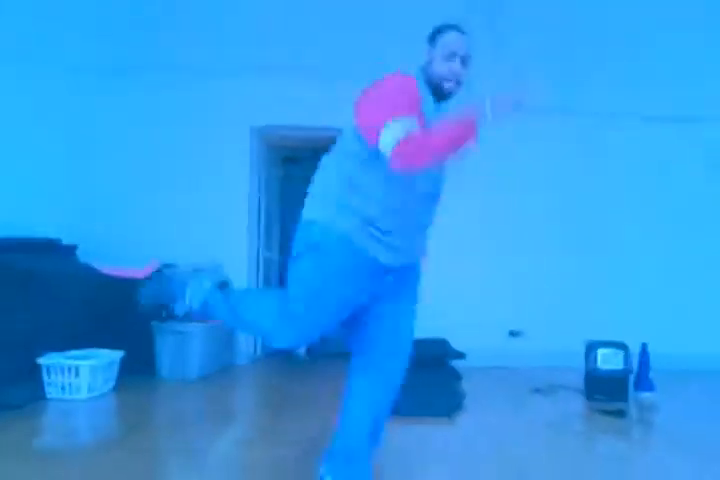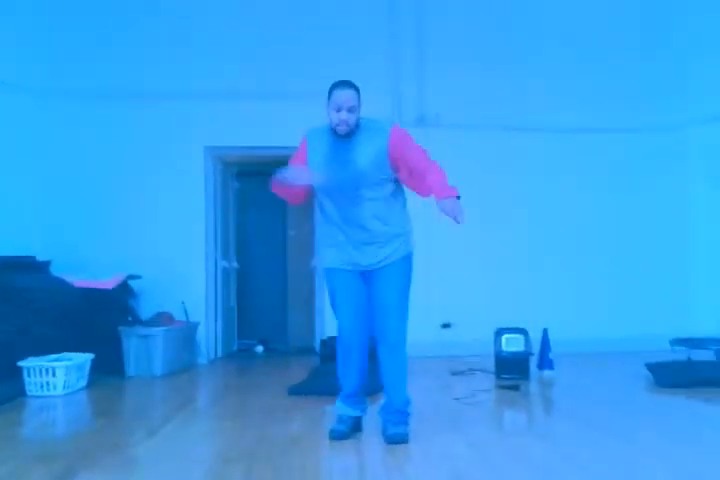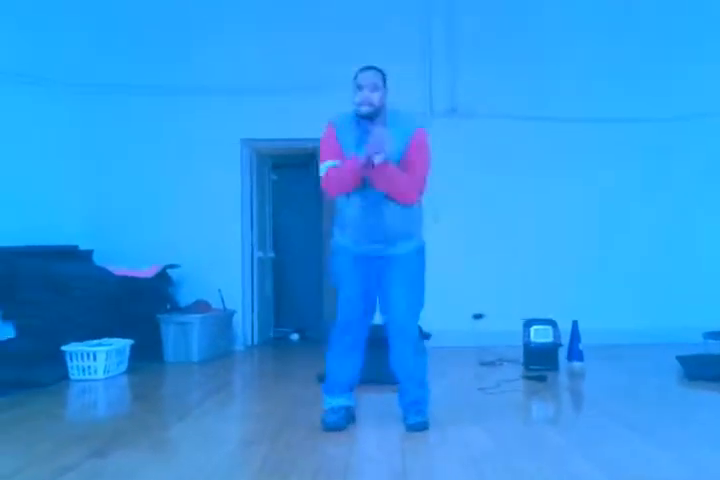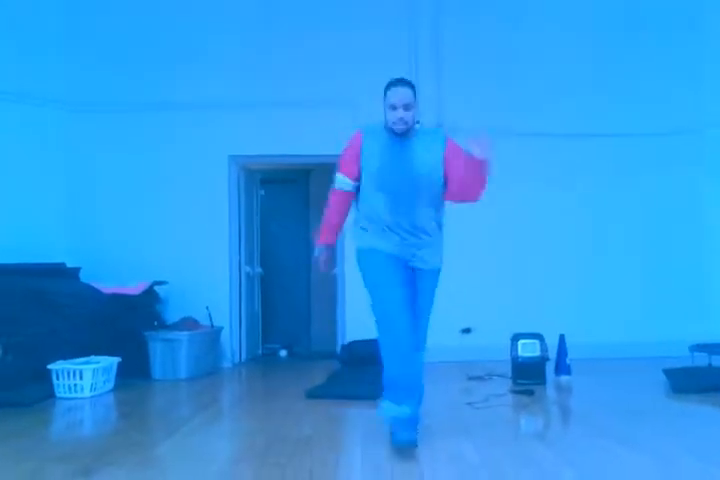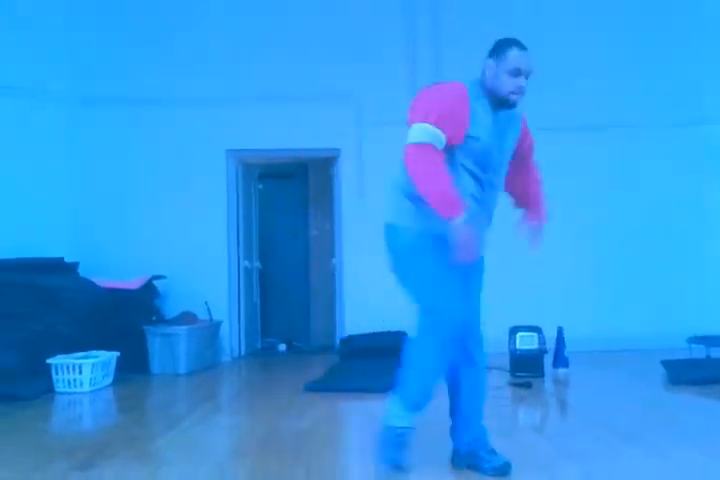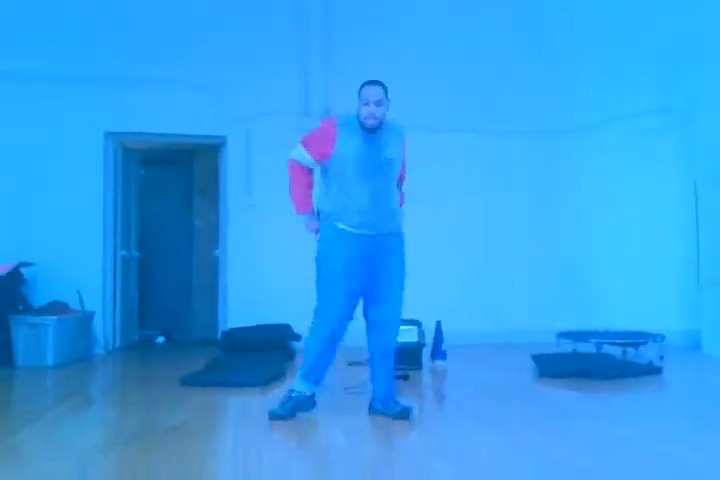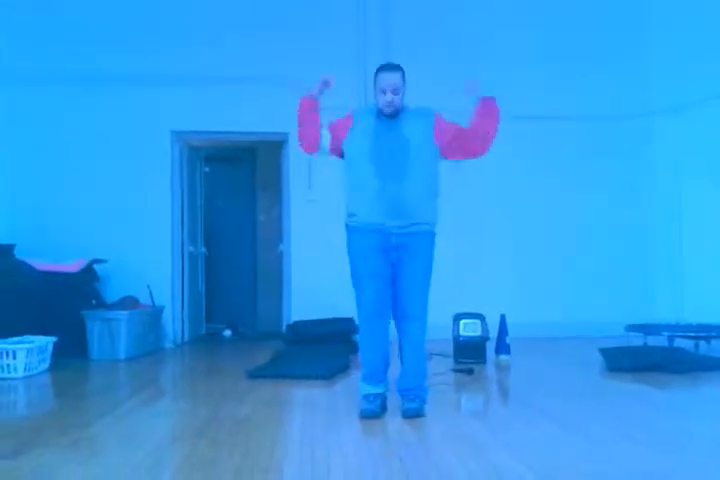
dt=0.7s
person 1, frame 1
left shoulder: (436, 111)
right shoulder: (398, 90)
right elbow: (404, 157)
right wrist: (471, 120)
left hip: (397, 257)
right hip: (345, 236)
left knee: (386, 363)
right knee: (291, 326)
person 1, frame 2
left shoulder: (387, 136)
right shoulder: (312, 143)
left elbow: (423, 169)
right elbow: (294, 193)
left wrist: (445, 195)
right wrist: (290, 179)
left hip: (390, 255)
right hip: (343, 260)
left knee: (389, 334)
right knee: (351, 336)
left ankle: (396, 414)
right ankle: (350, 410)
person 1, frame 3
left shoulder: (412, 133)
right shoulder: (337, 130)
left elbow: (411, 193)
right elbow: (333, 186)
left wrist: (381, 162)
right wrist: (363, 158)
left hip: (403, 249)
right hip: (353, 247)
left knee: (402, 327)
right knee: (350, 323)
left ankle: (414, 405)
right ankle: (339, 401)
person 1, frame 4
left shoulder: (440, 145)
right shoulder: (364, 140)
left elbow: (464, 192)
right elbow: (342, 192)
left wrist: (477, 162)
right wrist: (325, 240)
left hip: (424, 259)
right hip: (379, 252)
left knee: (411, 341)
right knee: (395, 328)
left ankle: (405, 414)
right ankle: (399, 411)
person 1, frame 5
left shoulder: (513, 119)
right shoulder: (453, 98)
left elbow: (521, 170)
right elbow: (419, 156)
left wrist: (534, 210)
right wrist: (455, 216)
left hip: (457, 242)
right hip: (419, 233)
left knee: (466, 337)
right knee: (448, 314)
left ankle: (471, 445)
right ankle: (401, 418)
person 1, frame 6
left shoulder: (396, 138)
right shoulder: (334, 131)
right elbow: (299, 162)
right wrist: (305, 211)
left hip: (387, 239)
right hip: (342, 237)
left knee: (386, 319)
right knee: (331, 316)
left ankle: (384, 395)
right ankle: (304, 390)
person 1, frame 7
left shoulder: (428, 125)
right shoulder: (352, 125)
left elbow: (473, 146)
right elbow: (311, 143)
left wrist: (487, 108)
right wrist: (310, 103)
left hip: (416, 234)
right hip: (367, 234)
left knee: (412, 313)
right knee: (373, 312)
left ankle: (413, 391)
right ankle: (373, 390)
